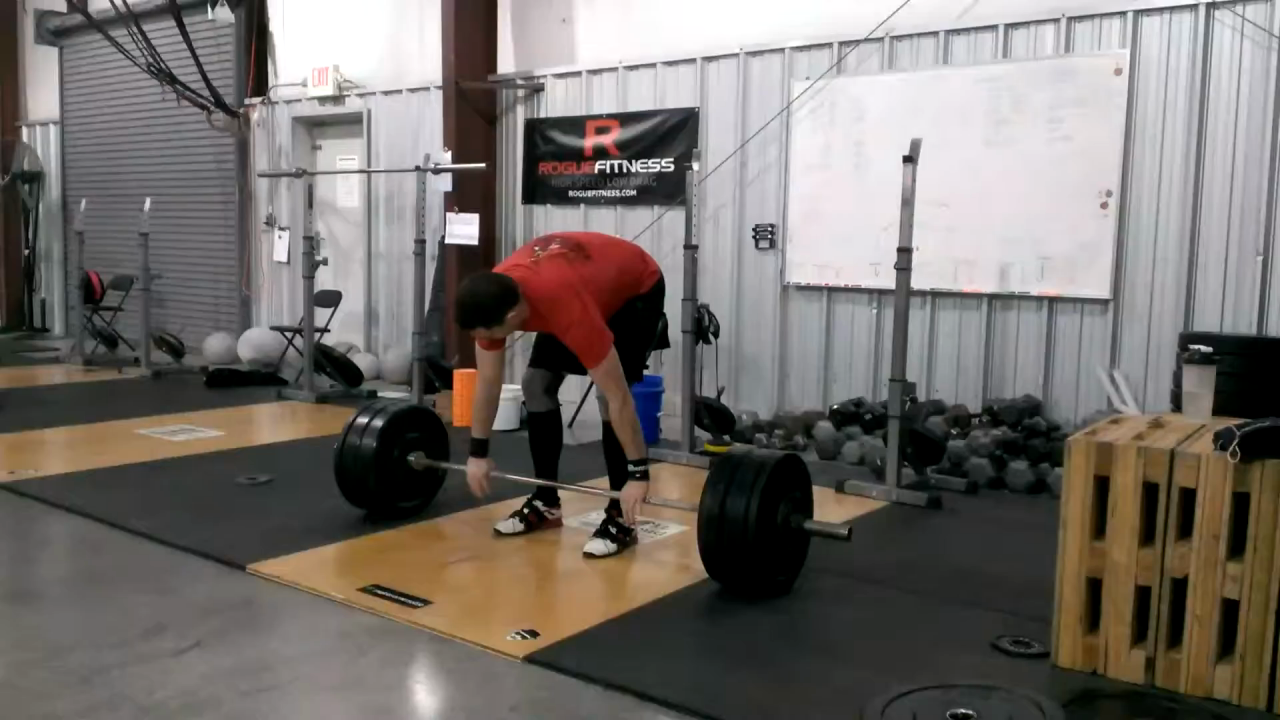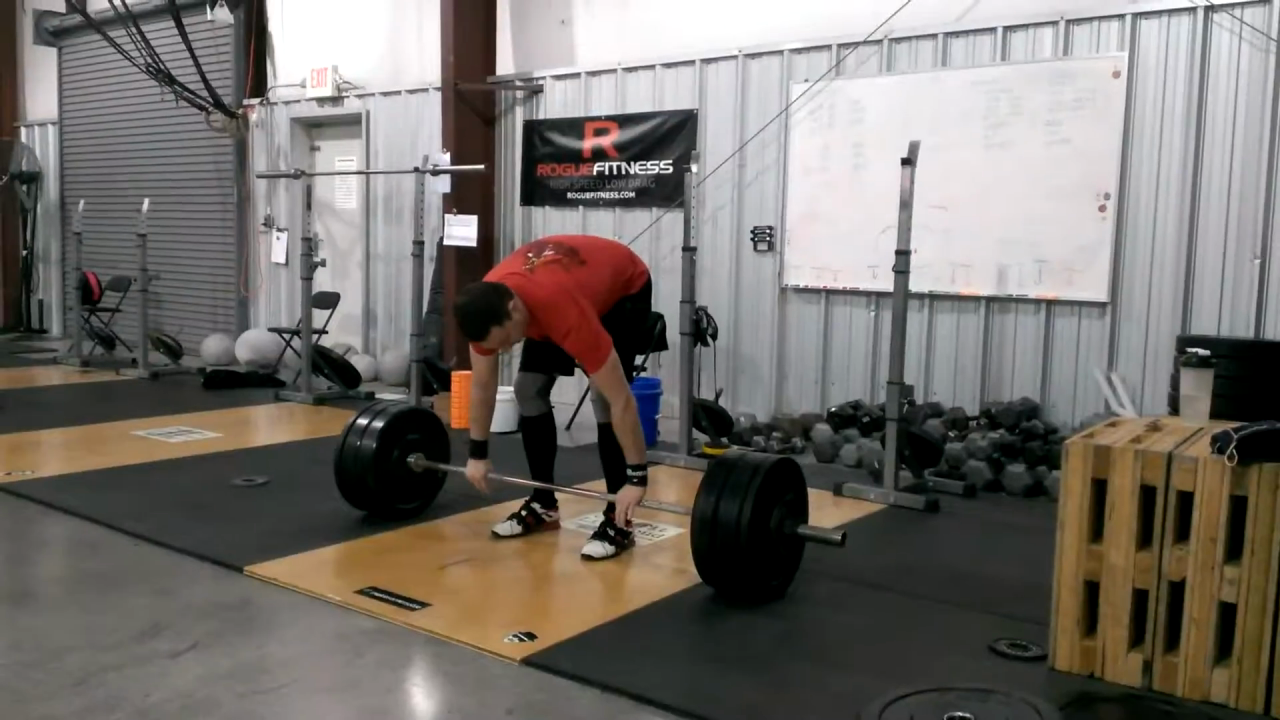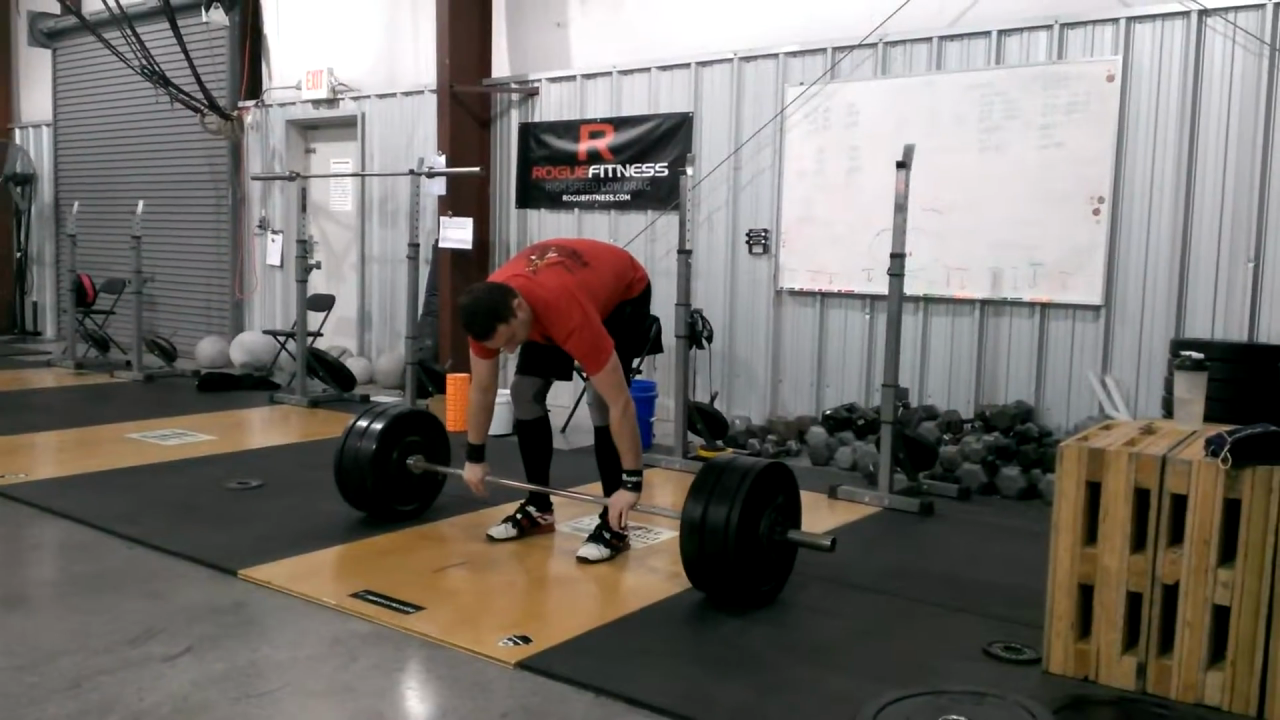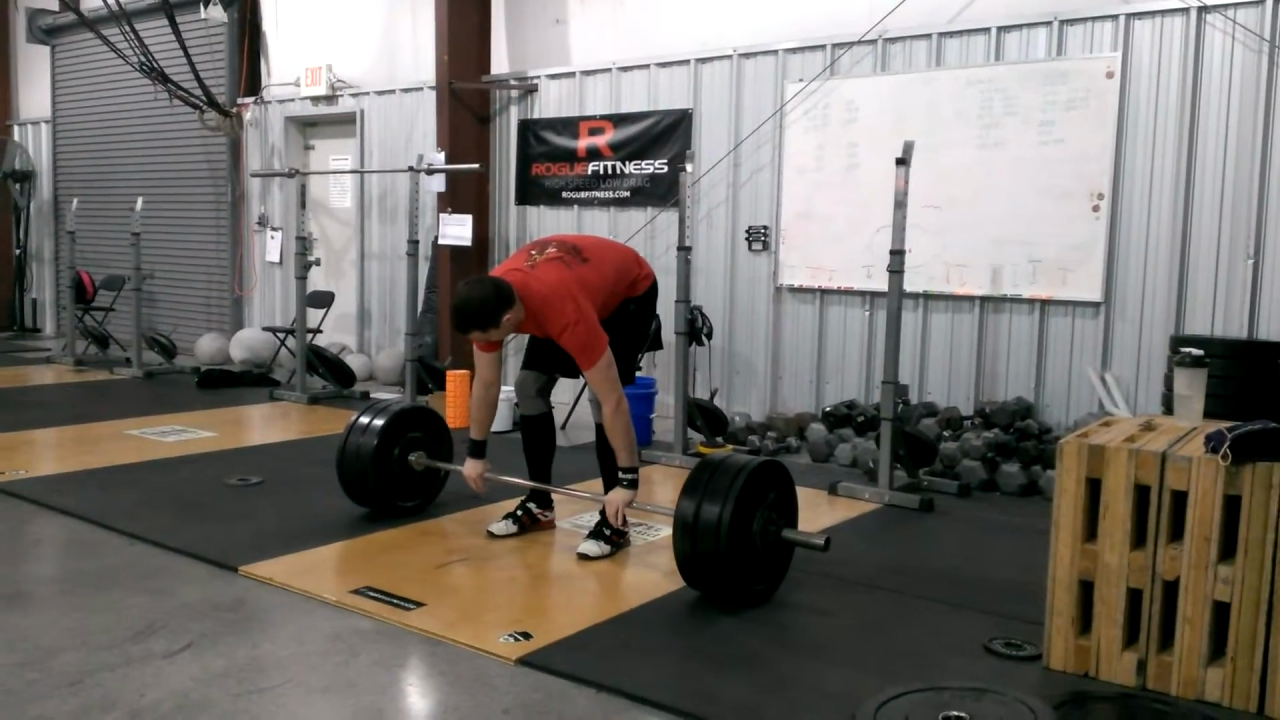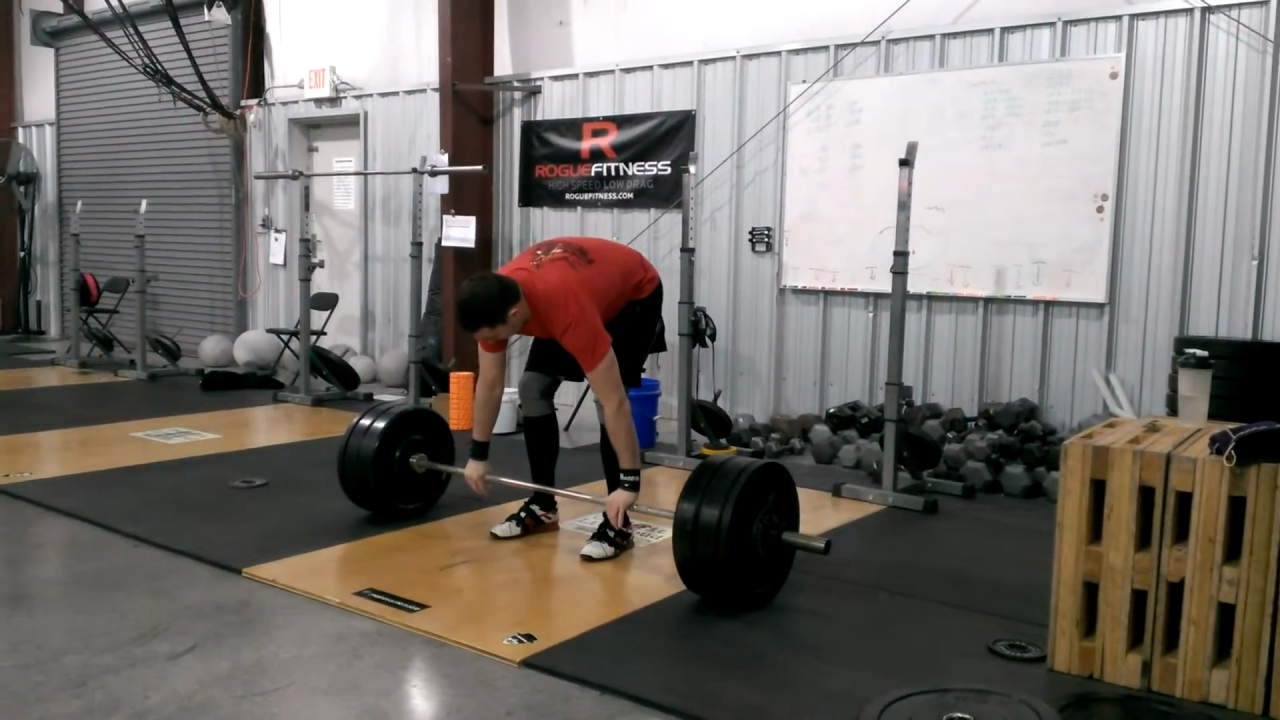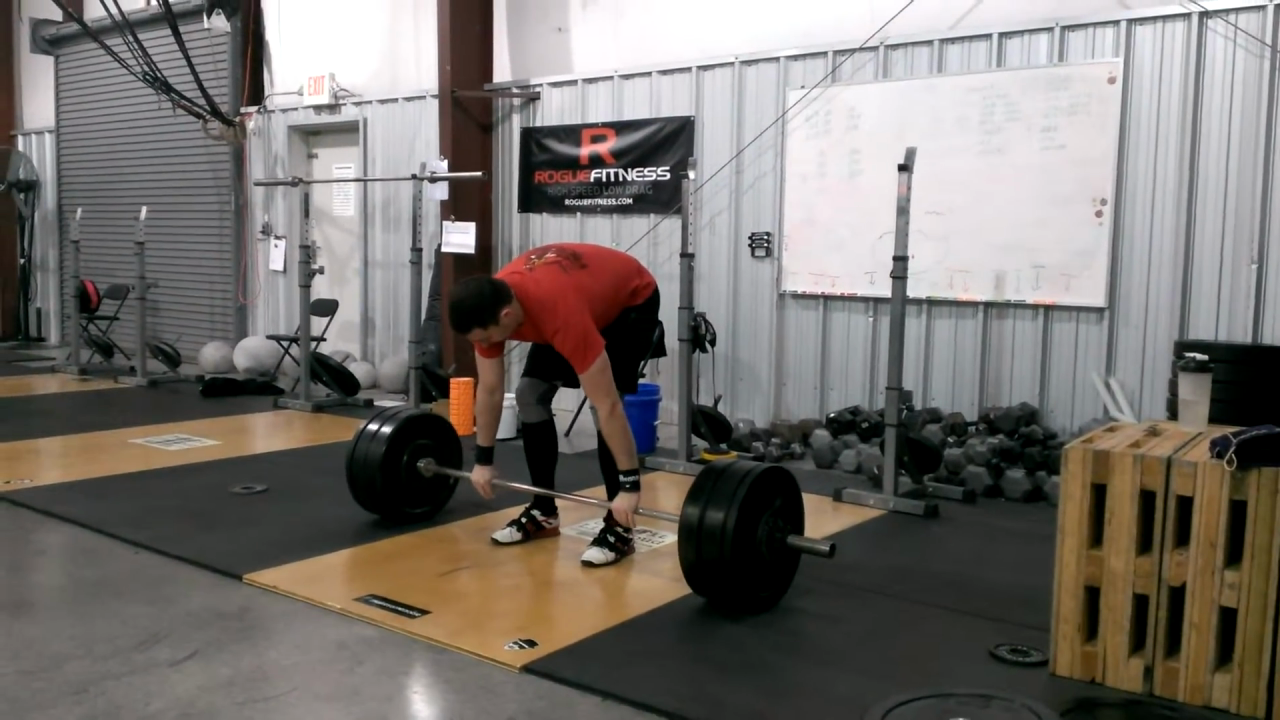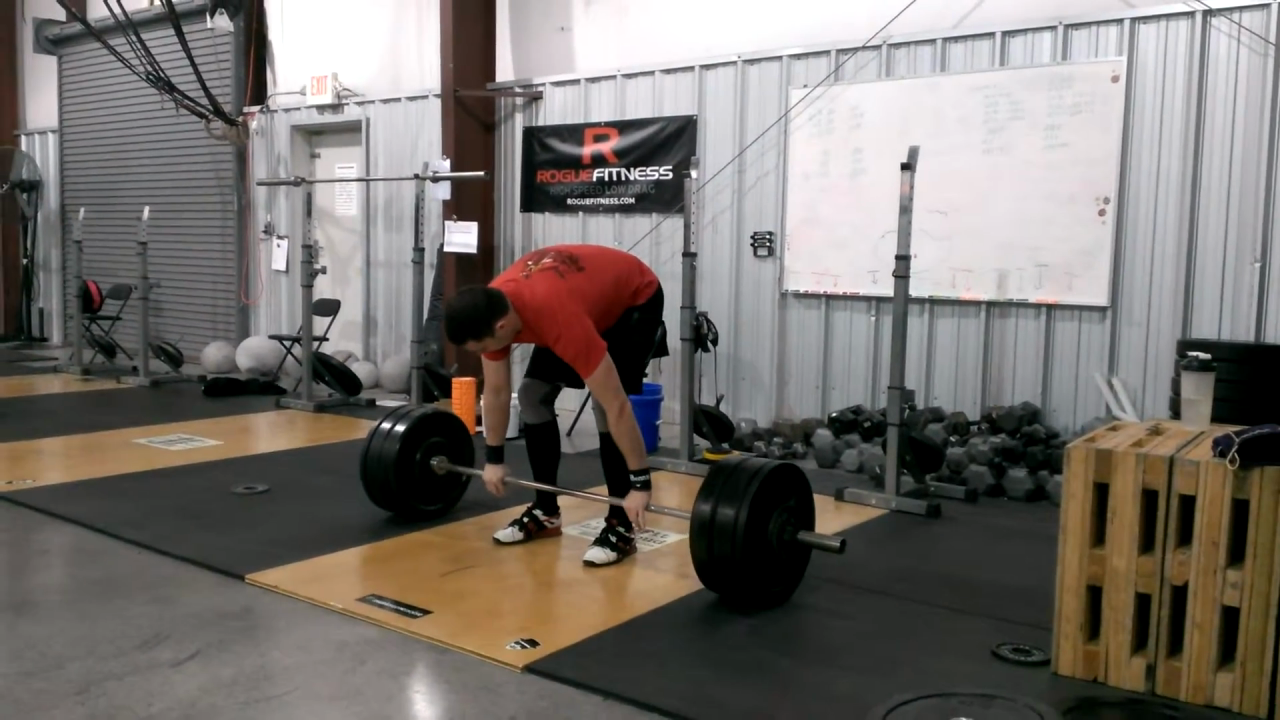
dt=0.5s
person 1, frame 1
left shoulder: (568, 310)
right shoulder: (493, 298)
left elbow: (619, 397)
right elbow: (487, 382)
left wrist: (638, 473)
right wrist: (478, 454)
left hip: (637, 290)
right hip: (590, 277)
left knee: (607, 393)
right knee: (537, 385)
left ankle: (620, 518)
right ankle: (546, 503)
person 1, frame 2
left shoulder: (567, 314)
right shoulder: (485, 307)
left elbow: (621, 400)
right elbow: (482, 386)
left wrist: (636, 477)
right wrist: (477, 454)
left hip: (625, 289)
right hip: (559, 284)
left knee: (602, 396)
right knee: (529, 388)
left ankle: (618, 521)
right ankle: (543, 504)
person 1, frame 3
left shoulder: (570, 317)
right shoulder: (487, 311)
left elbow: (620, 404)
right elbow: (482, 389)
left wrist: (631, 483)
right wrist: (474, 457)
left hip: (624, 293)
left knee: (599, 399)
right knee: (524, 392)
left ankle: (613, 526)
right ankle: (538, 508)
person 1, frame 4
left shoulder: (566, 313)
right shoulder: (489, 302)
left elbow: (613, 400)
right elbow: (486, 383)
left wrist: (628, 480)
right wrist: (475, 453)
left hip: (630, 292)
left knee: (598, 397)
right knee: (529, 387)
left ankle: (614, 523)
right ankle: (539, 504)
person 1, frame 5
left shoulder: (570, 314)
right shoulder: (495, 301)
left elbow: (615, 403)
right elbow: (489, 384)
left wrist: (629, 483)
right wrist: (477, 455)
left hip: (635, 295)
left knee: (604, 399)
right knee: (532, 389)
left ankle: (618, 524)
right ankle: (542, 506)
person 1, frame 6
left shoulder: (563, 315)
right shoulder: (488, 305)
left elbow: (607, 405)
right elbow: (489, 389)
left wrist: (630, 486)
right wrist: (483, 460)
left hip: (632, 301)
left knee: (600, 400)
right knee: (529, 395)
left ankle: (618, 528)
right ankle: (543, 512)
person 1, frame 7
left shoulder: (561, 321)
right shoulder: (492, 309)
left elbow: (617, 407)
right elbow: (496, 391)
left wrist: (640, 484)
right wrist: (493, 459)
left hip: (636, 300)
right hip: (591, 290)
left knee: (603, 403)
right knee: (532, 395)
left ankle: (621, 527)
right ankle: (545, 511)
